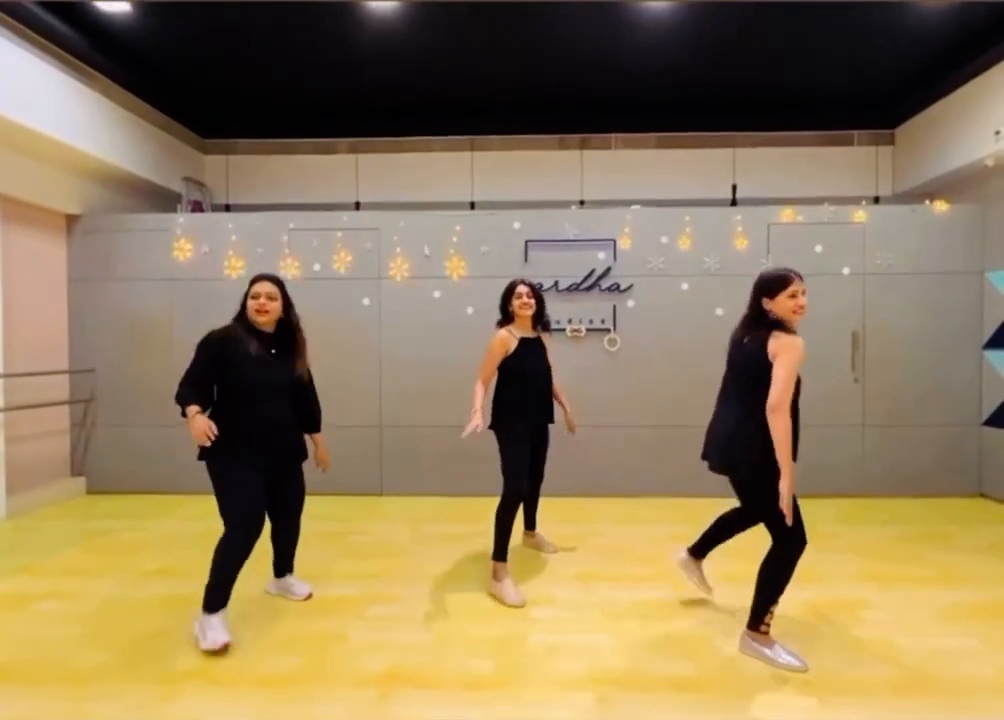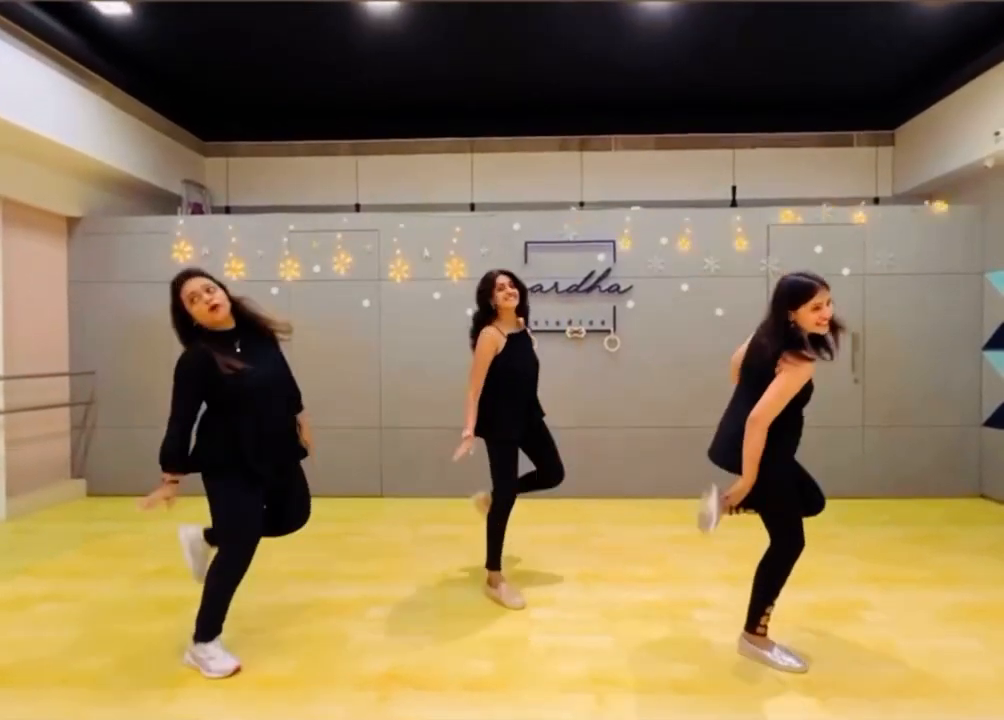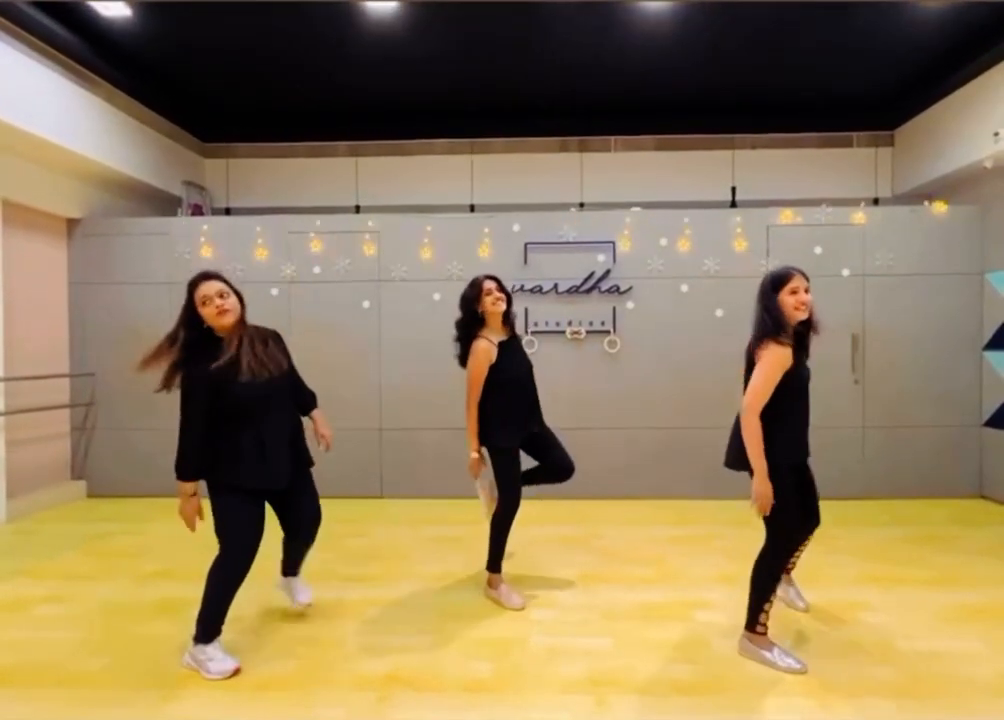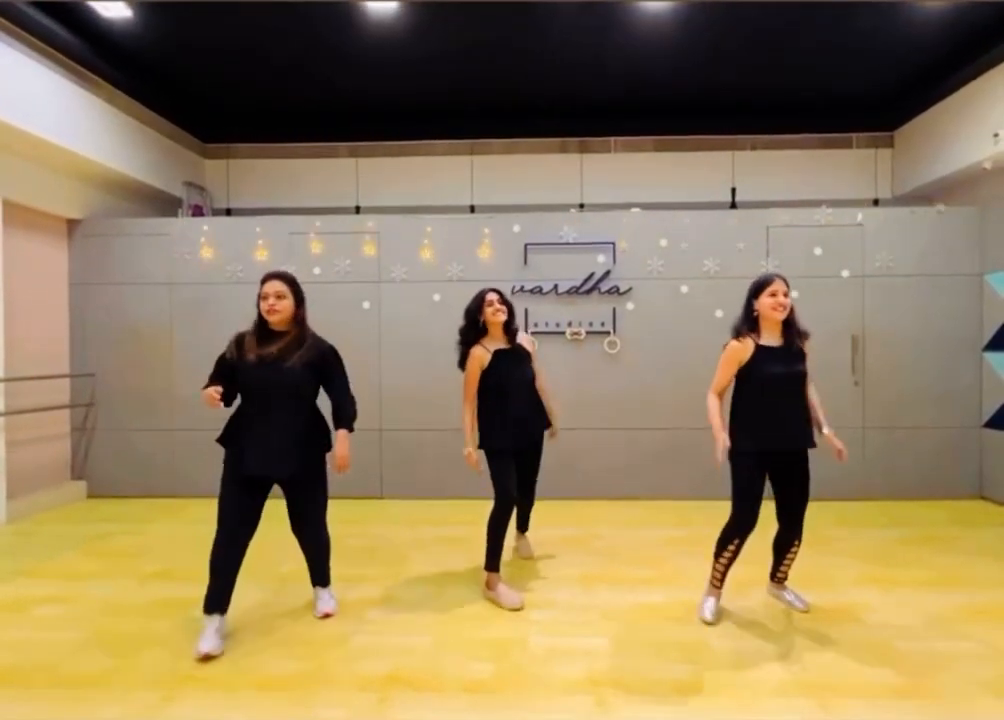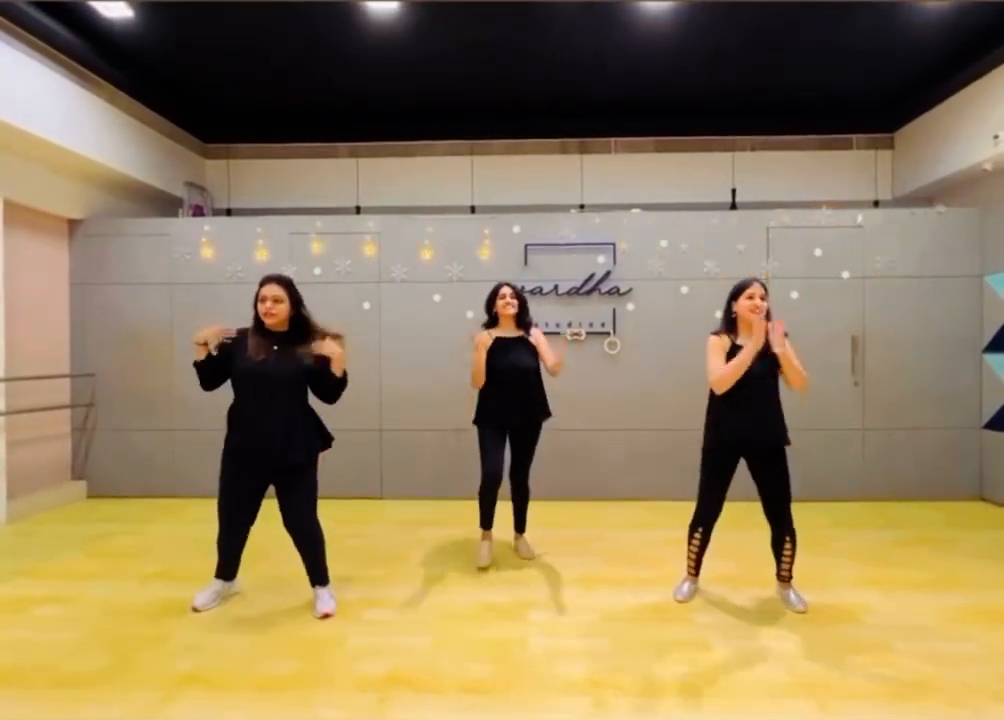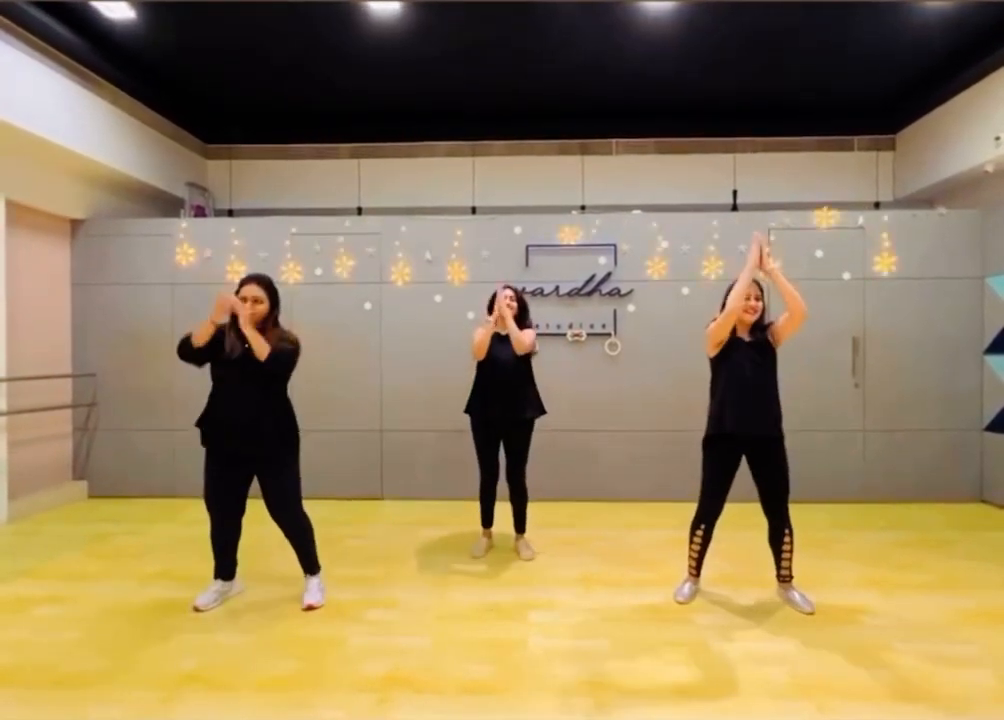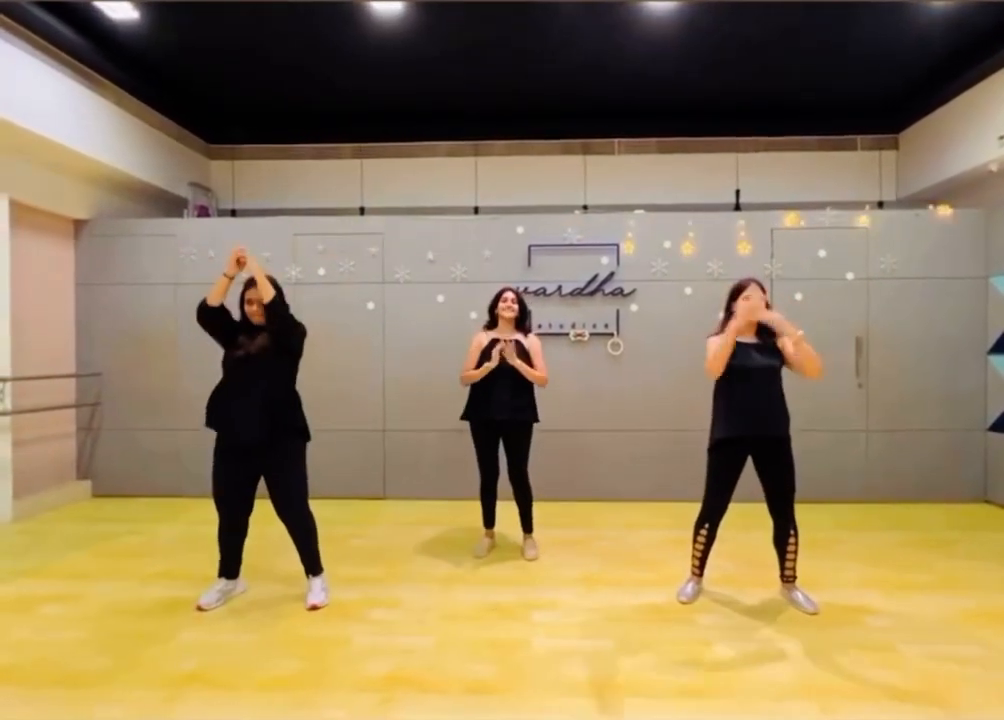
dt=0.3s
person 1, frame 1
left shoulder: (293, 352)
right shoulder: (222, 343)
left elbow: (306, 399)
right elbow: (191, 386)
left wrist: (318, 441)
right wrist: (195, 414)
left hip: (283, 451)
right hip: (234, 452)
left knee: (288, 515)
right knee: (243, 527)
left ankle: (282, 577)
right ankle: (211, 614)
person 1, frame 2
left shoulder: (260, 334)
right shoulder: (198, 358)
left elbow: (285, 382)
right elbow: (182, 421)
left wrist: (301, 421)
right wrist: (170, 479)
left hip: (277, 453)
right hip: (230, 463)
left knee: (294, 515)
right knee: (239, 546)
left ankle: (205, 539)
right ankle: (203, 644)
person 1, frame 3
left shoulder: (269, 341)
right shoulder: (200, 364)
left elbow: (294, 386)
right elbow: (193, 431)
left wrist: (316, 417)
right wrist: (188, 491)
left hip: (286, 457)
right hip: (233, 469)
left knee: (305, 523)
right knee: (238, 551)
left ankle: (290, 576)
right ankle: (203, 645)
person 1, frame 4
left shoulder: (319, 351)
right shoulder: (242, 345)
left elbow: (342, 397)
right elbow: (223, 384)
left wrist: (343, 437)
right wrist: (211, 389)
left hip: (303, 455)
right hip: (248, 452)
left knee: (310, 527)
right knee: (232, 532)
left ankle: (321, 588)
right ankle: (214, 617)
person 1, frame 5
left shoulder: (311, 347)
right shoulder: (239, 343)
left elbow: (329, 392)
right elbow: (210, 379)
left wrist: (337, 361)
right wrist: (202, 348)
left hip: (295, 449)
right hip: (244, 447)
left knee: (301, 521)
right knee: (232, 518)
left ankle: (321, 588)
right ankle: (224, 581)
person 1, frame 6
left shoulder: (284, 343)
right shoulder: (221, 339)
left elbow: (275, 367)
right elbow: (188, 351)
left wrist: (250, 330)
right wrist: (212, 321)
left hip: (273, 443)
right hip: (224, 442)
left knee: (288, 511)
right knee: (222, 513)
left ankle: (313, 576)
right ankle: (224, 579)
person 1, frame 7
left shoulder: (290, 334)
right shoulder: (234, 335)
left elbow: (276, 310)
right elbow: (207, 313)
left wrist: (256, 269)
right wrist: (230, 272)
left hip: (281, 438)
right hip: (234, 438)
left knee: (294, 509)
right knee: (231, 511)
left ankle: (316, 577)
right ankle: (229, 579)
person 2, frame 1
left shoulder: (746, 334)
right shoulder: (789, 342)
right elbow: (776, 406)
right wrist: (786, 472)
left hip: (726, 440)
right hip: (750, 449)
left knee: (755, 510)
right knee: (790, 539)
left ankle: (694, 557)
right ankle: (756, 634)
person 2, frame 2
left shoulder: (768, 336)
right shoulder: (799, 360)
left elbow: (735, 364)
right elbow: (759, 420)
right wrist: (747, 479)
left hip: (745, 441)
right hip: (759, 451)
left knee: (811, 501)
right knee: (789, 541)
left ankle: (724, 501)
right ankle: (754, 637)
person 2, frame 3
left shoulder: (787, 339)
right shoulder: (776, 348)
right elbow: (750, 411)
right wrist: (761, 475)
left hip: (787, 449)
right hip: (767, 452)
left knee: (807, 520)
right knee: (783, 536)
left ankle: (781, 579)
right ankle: (755, 636)
person 2, frame 4
left shoulder: (799, 342)
right shoulder: (741, 346)
right elbow: (714, 393)
left wrist: (825, 428)
right wrist: (719, 432)
left hip: (792, 445)
right hip: (749, 445)
left knee: (793, 519)
right knee: (744, 520)
left ankle: (778, 582)
right ankle: (713, 590)
person 2, frame 5
left shoulder: (776, 344)
right shoulder: (719, 341)
left elbow: (801, 384)
right elbow: (719, 385)
left wrist: (781, 349)
right wrist: (752, 347)
left hip: (767, 441)
right hip: (723, 439)
left knee: (781, 516)
right knee: (707, 512)
left ankle: (785, 584)
right ankle: (691, 577)
person 2, frame 6
left shoulder: (769, 335)
right shoulder: (719, 337)
left elbow: (799, 314)
right elbow: (725, 321)
left wrist: (771, 269)
right wrist: (749, 265)
left hip: (767, 435)
right hip: (724, 435)
left knee: (778, 512)
right knee: (709, 510)
left ankle: (786, 585)
right ankle: (692, 577)
person 2, frame 7
left shoulder: (777, 341)
right shoulder: (721, 340)
left elbow: (814, 371)
right elbow: (713, 369)
left wrist: (790, 330)
right wrist: (738, 321)
left hip: (773, 436)
right hip: (730, 435)
left knee: (784, 513)
right knee: (712, 510)
left ankle: (789, 584)
right ankle: (695, 578)
person 3, frame 1
left shoulder: (541, 335)
right shoulder: (504, 337)
right elbow: (483, 380)
left wrist: (566, 408)
right wrist: (477, 412)
left hip: (538, 419)
right hip: (511, 422)
left knee: (534, 480)
right knee: (515, 489)
left ankle: (530, 533)
right ankle: (499, 572)
person 3, frame 2
left shoulder: (522, 326)
right shoulder: (490, 335)
right elbow: (474, 389)
right wrist: (469, 431)
left hip: (528, 418)
right hip: (499, 423)
left knee: (553, 474)
right knee: (506, 496)
left ankle: (492, 498)
right ankle: (494, 579)
person 3, frame 3
left shoulder: (511, 331)
right shoulder: (482, 345)
right elbow: (472, 402)
right wrist: (474, 449)
left hip: (529, 421)
right hip: (500, 429)
left knee: (563, 468)
right knee: (510, 502)
left ankle: (497, 485)
right ankle: (494, 581)
person 3, frame 4
left shoulder: (524, 342)
right shoulder: (476, 352)
right elbow: (469, 401)
left wrist: (550, 418)
right wrist: (471, 444)
left hip: (529, 429)
right hip: (496, 435)
left knee: (527, 491)
right knee: (505, 497)
left ankle: (521, 535)
right ankle: (492, 579)
person 3, frame 5
left shoulder: (534, 335)
right shoulder: (484, 337)
left elbow: (551, 369)
right elbow: (478, 382)
left wrist: (557, 363)
right wrist: (480, 353)
left hip: (528, 416)
right hip: (492, 417)
left knee: (520, 476)
right knee: (491, 475)
left ankle: (520, 536)
right ankle: (486, 536)
person 3, frame 6
left shoulder: (526, 332)
right shoulder: (483, 331)
left elbow: (522, 348)
right elbow: (478, 354)
left wrist: (507, 318)
right wrist: (492, 320)
left hip: (519, 413)
right hip: (484, 412)
left knee: (516, 475)
right knee: (488, 474)
left ankle: (521, 536)
right ankle: (486, 533)
person 3, frame 7
left shoulder: (530, 340)
right shoulder: (482, 337)
left elbow: (542, 379)
right elbow: (465, 378)
left wrist: (514, 361)
right wrist: (491, 363)
left hip: (518, 416)
right hip: (484, 416)
left knee: (519, 475)
right knee: (488, 475)
left ankle: (528, 536)
right ankle: (489, 534)
